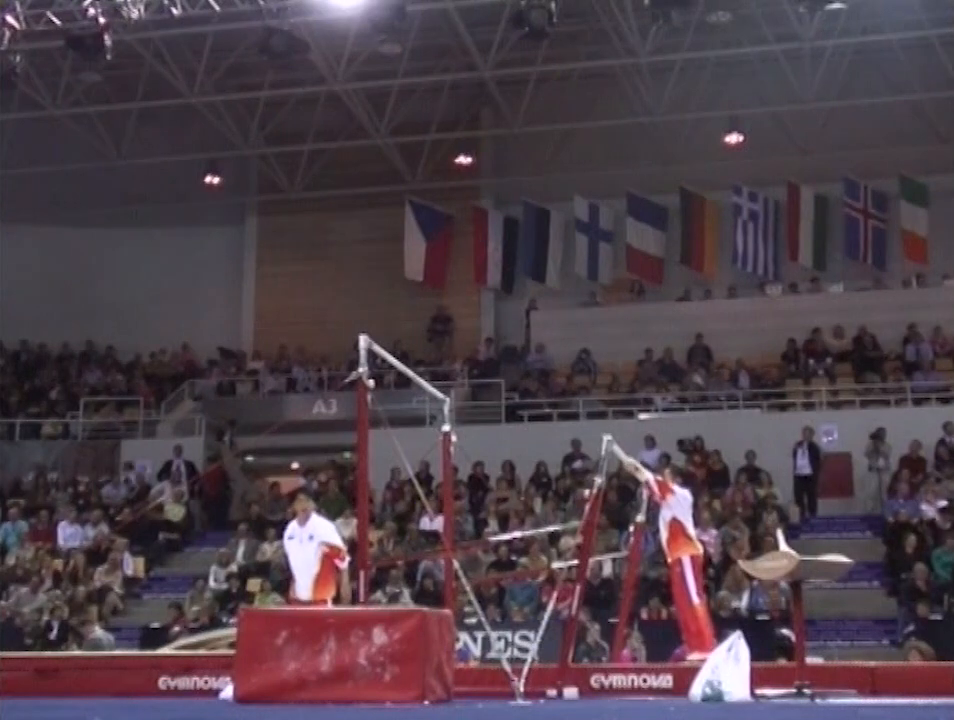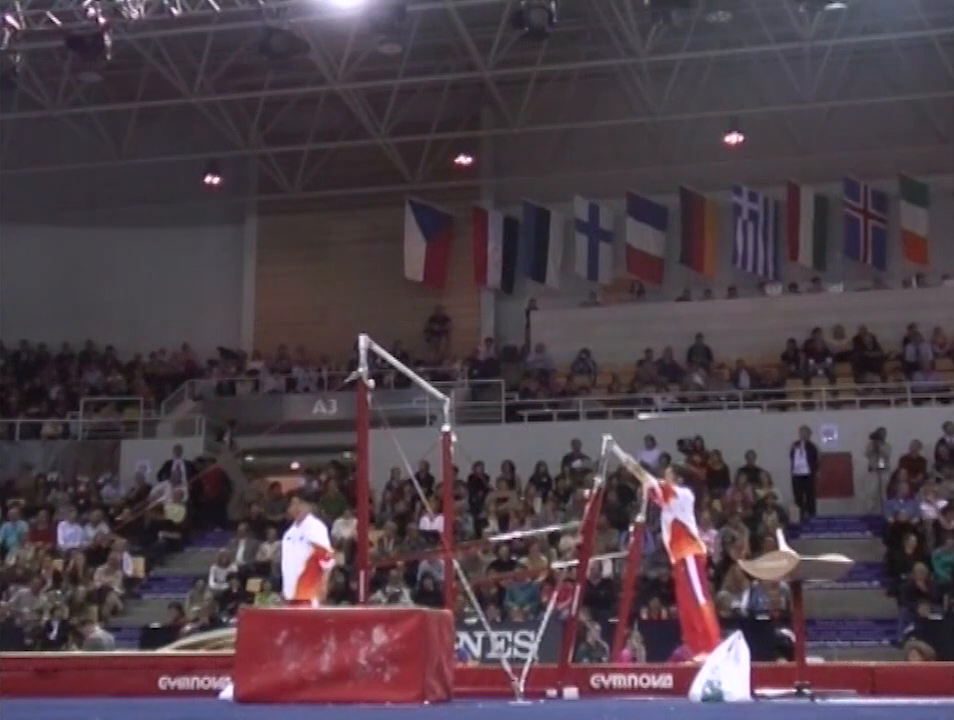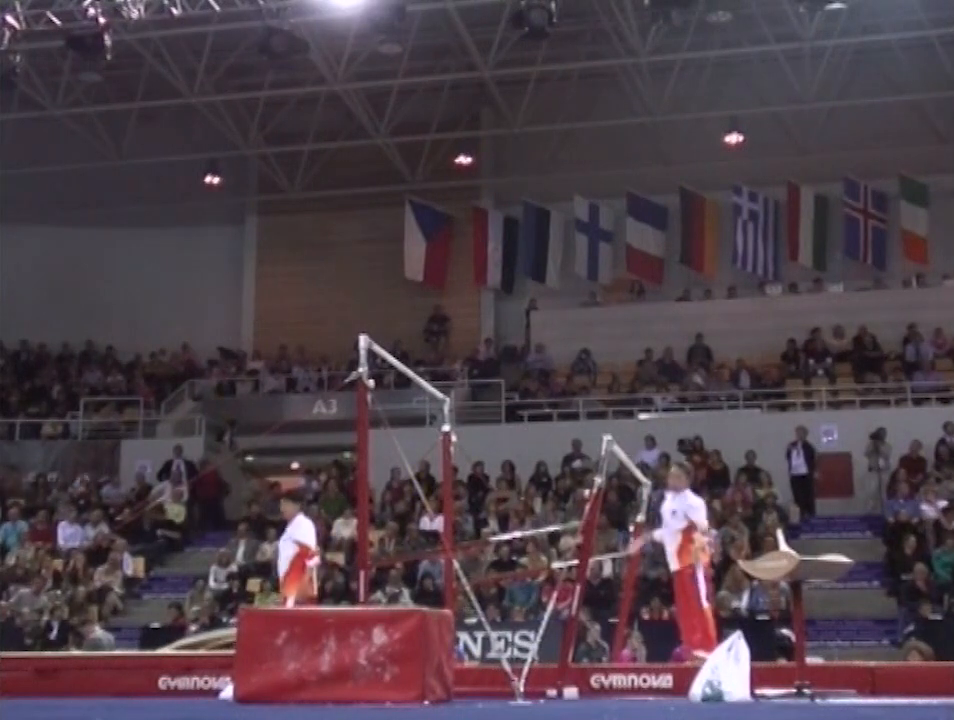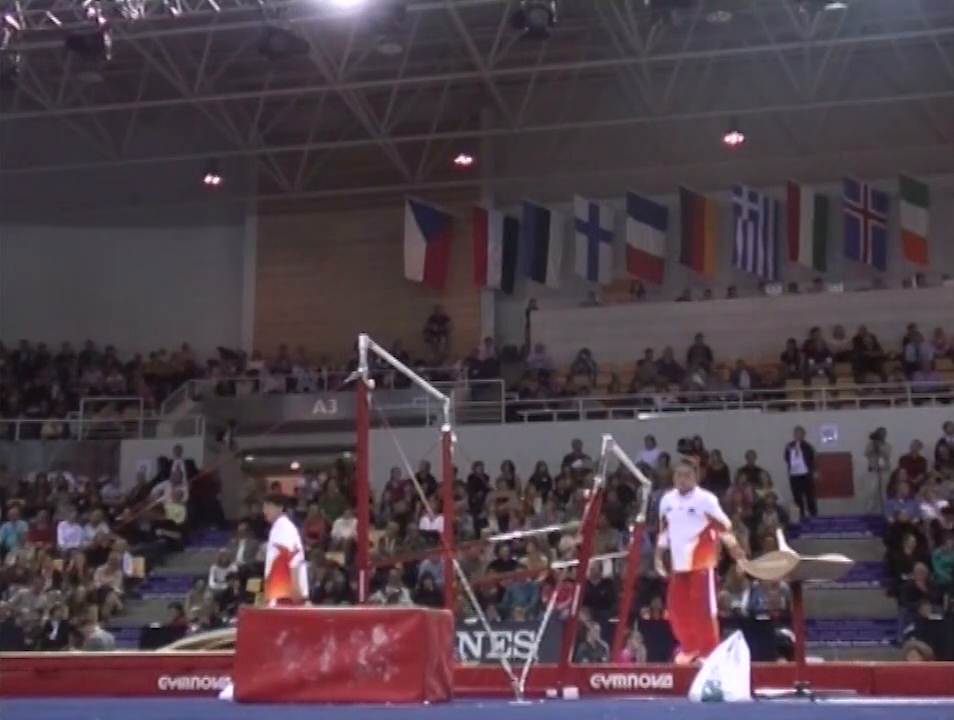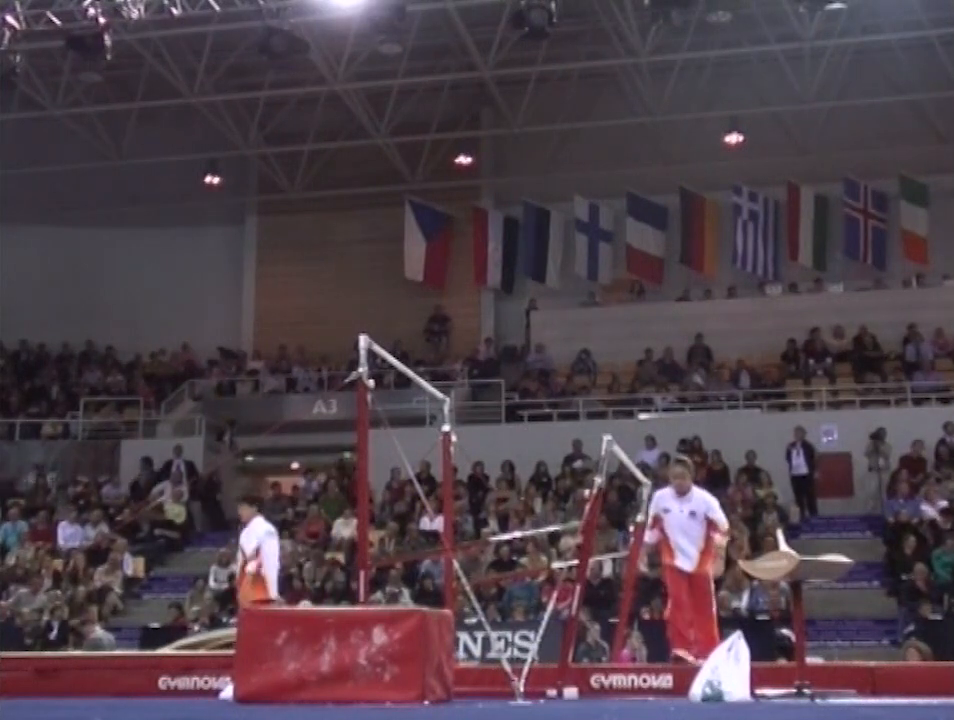
dt=0.3s
person 1, frame 1
left shoulder: (681, 495)
right shoulder: (669, 498)
left elbow: (656, 483)
right elbow: (653, 486)
left wrist: (637, 468)
right wrist: (636, 471)
left hip: (686, 554)
right hip: (677, 555)
left knee: (692, 599)
right knee: (684, 602)
left ankle: (704, 647)
right ankle: (696, 647)
person 1, frame 2
left shoulder: (682, 494)
right shoulder: (670, 496)
left elbow: (659, 489)
right elbow: (654, 489)
left wrist: (637, 470)
right wrist: (637, 471)
left hip: (689, 553)
right hip: (679, 556)
left knee: (697, 600)
right knee: (685, 604)
left ankle: (711, 647)
right ankle: (696, 649)
person 1, frame 3
left shoulder: (692, 501)
right shoulder: (668, 501)
left elbow: (702, 530)
left wrist: (698, 556)
right wrist: (645, 539)
left hip: (692, 560)
right hip: (677, 562)
left knee: (698, 603)
right knee: (683, 608)
left ankle: (707, 647)
right ankle: (693, 648)
person 1, frame 4
left shoulder: (706, 499)
right shoulder: (667, 500)
left elbow: (724, 527)
right elbow: (664, 530)
left wrist: (738, 555)
right wrist: (658, 556)
left hip: (702, 562)
right hip: (677, 564)
left knee: (705, 609)
right knee: (677, 608)
left ankle: (709, 653)
right ankle: (690, 647)
person 1, frame 5
left shoulder: (705, 500)
right shoulder: (660, 498)
left elbow: (721, 530)
right elbow: (653, 527)
left wrist: (719, 559)
right wrist: (644, 553)
left hip: (701, 562)
right hip: (673, 560)
left knee: (704, 610)
right knee: (678, 602)
left ankle: (708, 653)
right ankle: (683, 648)
